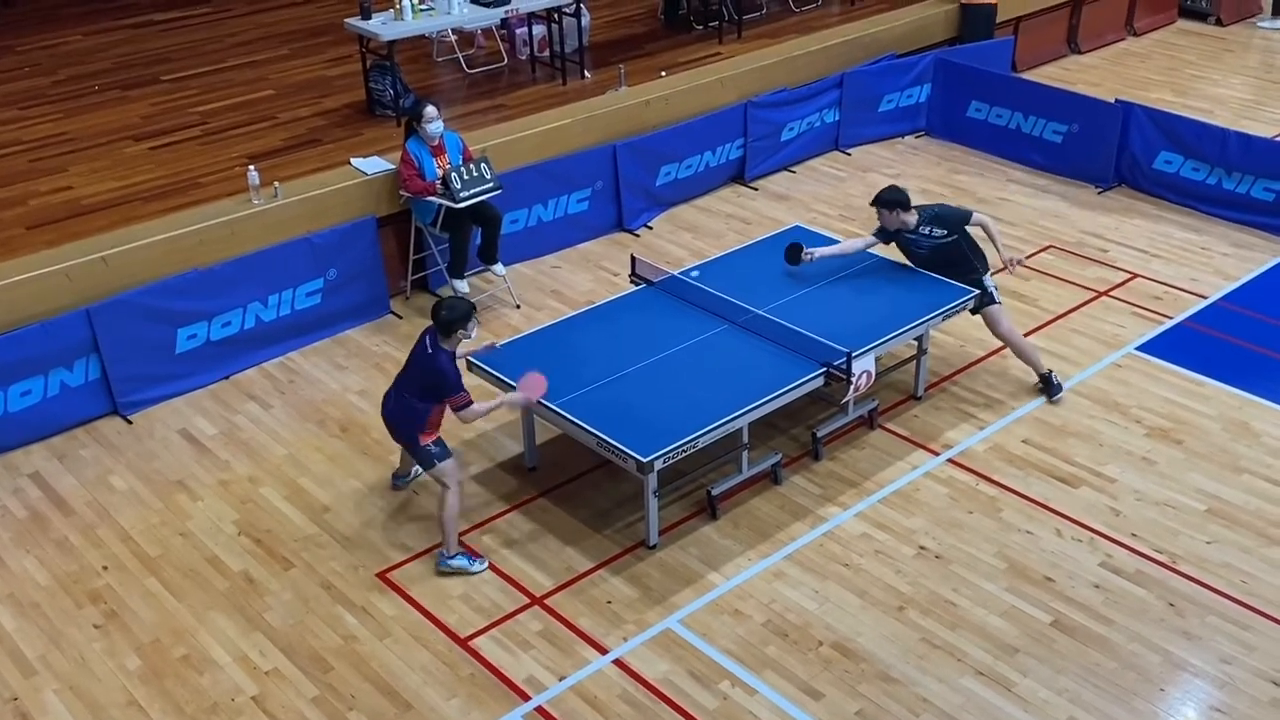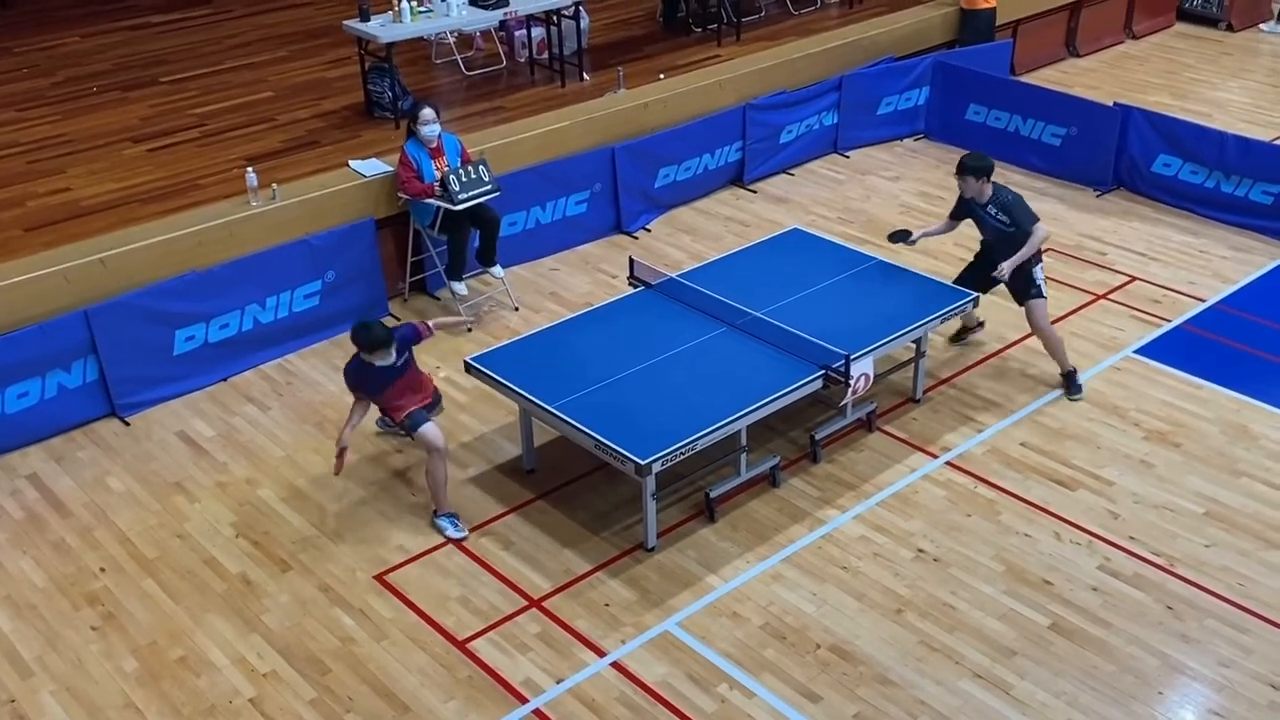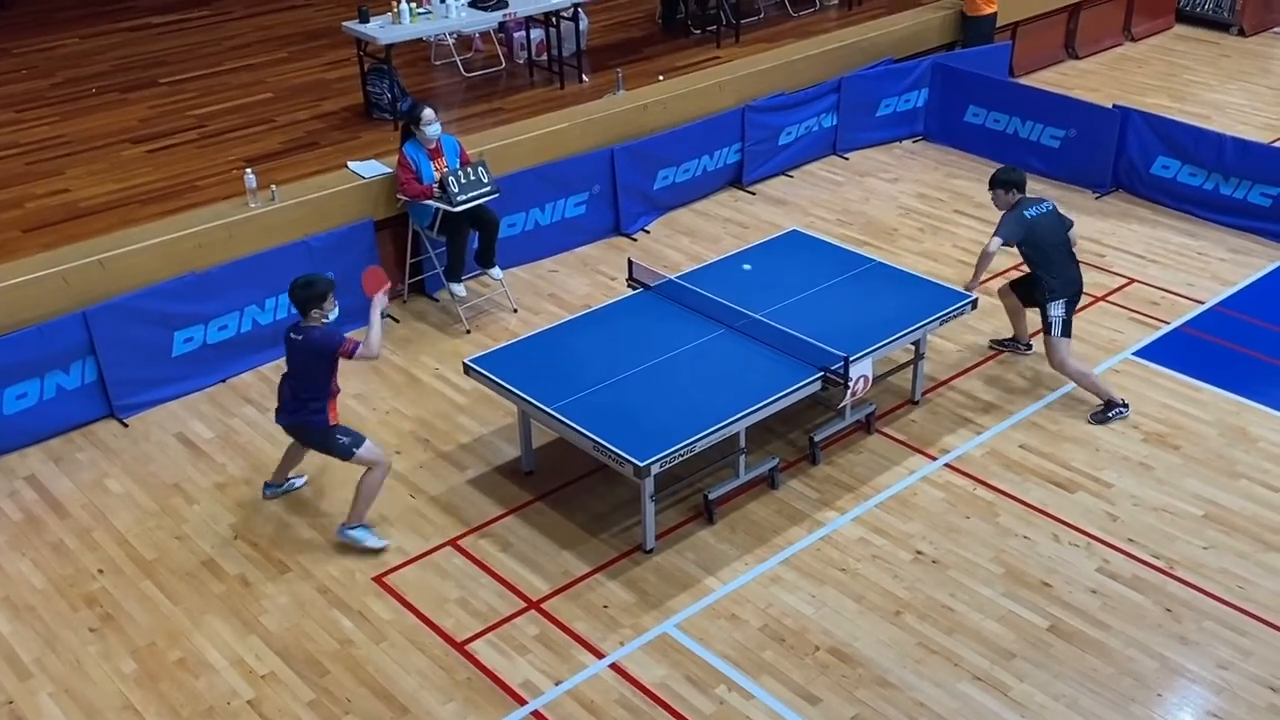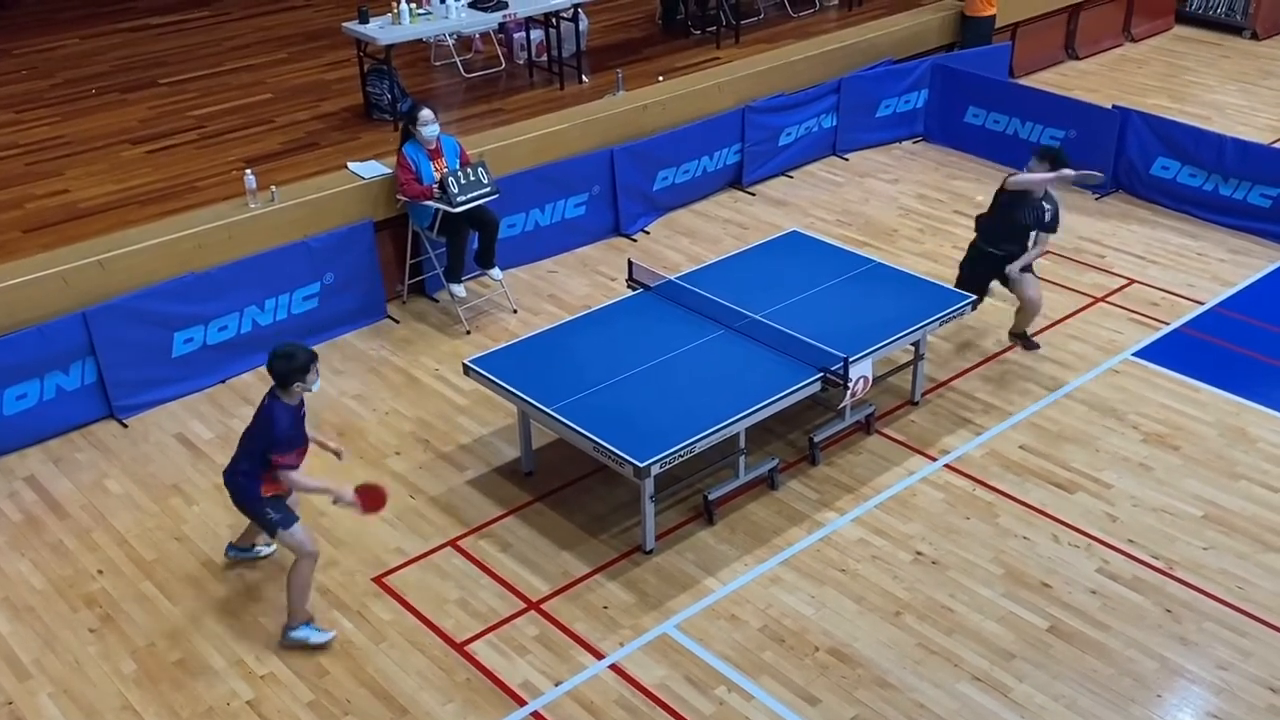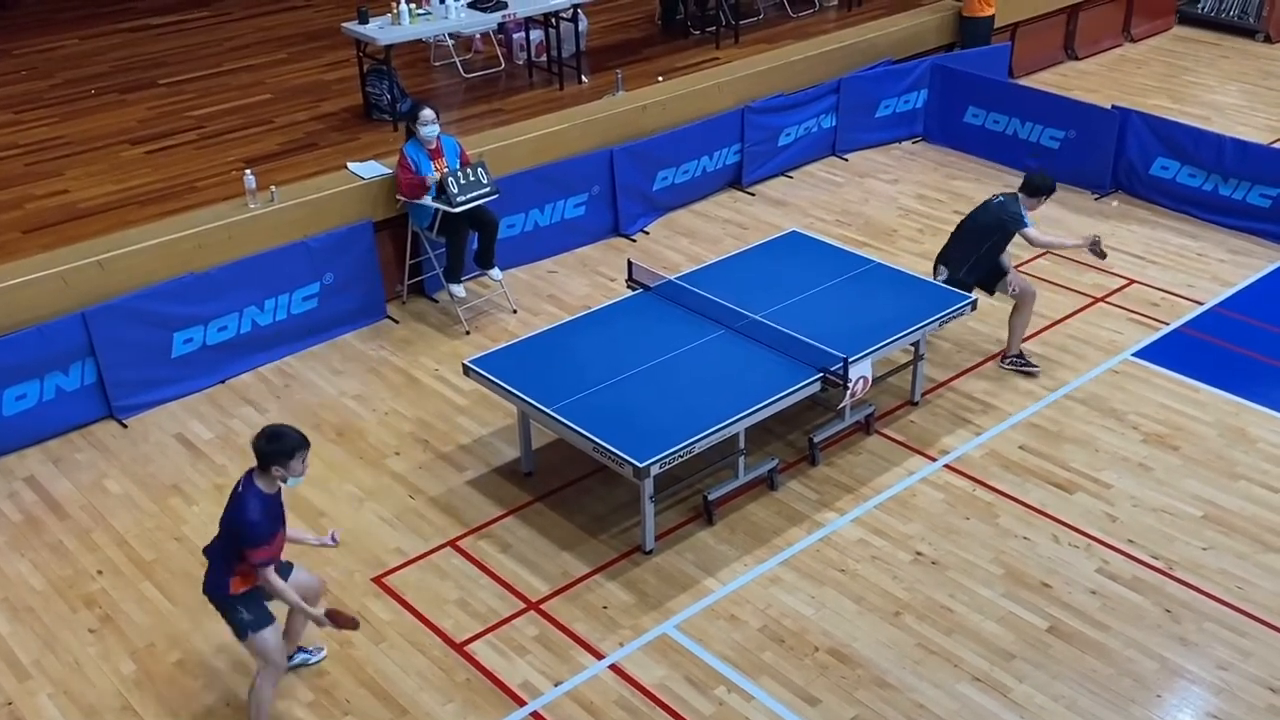
dt=0.4s
person 1, frame 1
left shoulder: (432, 334)
right shoulder: (446, 370)
right elbow: (467, 414)
left wrist: (470, 348)
right wrist: (506, 401)
left hip: (395, 407)
right hip: (408, 427)
right knee: (454, 482)
left ankle: (403, 474)
right ankle: (450, 555)
person 1, frame 2
left shoulder: (402, 334)
right shoulder: (356, 372)
left elbow: (431, 326)
right elbow: (362, 401)
left wrist: (461, 321)
right wrist: (348, 430)
left hip: (423, 390)
right hip: (401, 406)
left knee: (434, 411)
right knee: (437, 446)
left ankle: (392, 423)
right ankle: (443, 513)
person 1, frame 3
left shoulder: (293, 332)
right shoulder: (325, 338)
right elbow: (371, 352)
right wrist: (376, 308)
left hip: (287, 415)
right hip: (316, 424)
right knee: (380, 463)
left ankle: (277, 483)
right ankle: (354, 527)
person 1, frame 4
left shoulder: (283, 396)
right shoulder: (283, 425)
right elbow: (290, 479)
left wrist: (321, 442)
right wrist: (337, 491)
left hip: (245, 474)
right hip: (252, 489)
left knee: (287, 501)
right knee: (309, 551)
left ankle: (241, 547)
right ankle: (297, 626)
person 1, frame 5
left shoulder: (261, 481)
right shoulder: (253, 517)
left elbow: (276, 532)
right elbow: (268, 577)
left wrist: (318, 540)
right wrist: (311, 614)
left hip: (251, 570)
right hip: (232, 587)
left knee: (315, 587)
right knee: (275, 662)
left ankle: (291, 651)
person 2, frame 1
left shoulder: (938, 215)
right shoulder: (891, 230)
left elbow: (982, 220)
right elbow: (861, 243)
left wrist: (1001, 252)
right wrist: (818, 252)
left hip: (971, 274)
right hip: (935, 277)
left knee: (1004, 332)
left ankle: (1045, 376)
person 2, frame 2
left shoulder: (1008, 201)
right shoulder: (968, 199)
left elbow: (1042, 232)
right elbow: (950, 223)
left wrist: (1012, 262)
right wrist: (921, 234)
left hip: (1022, 262)
right hip: (992, 257)
left knee: (1041, 324)
left ankle: (1068, 372)
right ankle: (972, 324)
person 2, frame 3
left shoulder: (1013, 218)
right shoulder: (1046, 205)
left elbow: (991, 250)
right elbow: (1072, 238)
left wrist: (976, 278)
left hip: (1059, 289)
right hip: (1055, 279)
left knee: (1059, 361)
right knee: (1007, 293)
left ankle: (1115, 403)
right ankle: (1022, 342)
person 2, frame 4
left shoulder: (1050, 207)
right shoulder: (1015, 182)
left elbow: (1041, 246)
right elbow: (1015, 182)
left wrist: (1019, 264)
right wrist: (1057, 175)
left hip: (1014, 257)
right hip: (984, 250)
left knee: (1033, 301)
left ankle: (1019, 331)
person 2, frame 5
left shoulder: (1008, 203)
right shoulder: (1011, 210)
left elbow: (996, 244)
right elbow: (1036, 241)
left wrist: (1010, 271)
right wrist: (1080, 243)
left hip: (980, 262)
right hip: (954, 265)
left knee: (1027, 293)
left ankle: (1011, 355)
person 3, frame 1
left shoulder: (453, 138)
right shoulder: (412, 149)
left elbow: (470, 164)
right elbow: (409, 183)
right wrist: (433, 187)
right hip: (433, 204)
left knee: (493, 216)
right knee: (463, 224)
left ankle: (489, 258)
right ankle: (456, 274)
person 3, frame 2
left shoulder: (451, 141)
right shoulder: (410, 151)
right elbow: (407, 185)
right wrist: (431, 189)
right hip: (431, 207)
left knee: (492, 218)
right knee: (461, 226)
left ankle: (487, 260)
right ankle: (454, 276)
person 3, frame 3
left shoulder: (450, 142)
right shoulder: (409, 152)
right elbow: (406, 186)
right wrist: (430, 191)
right hip: (430, 208)
left knee: (491, 220)
right knee: (460, 227)
left ankle: (486, 261)
right ankle: (453, 277)
person 3, frame 4
left shoulder: (450, 142)
right shoulder: (408, 152)
left elbow: (467, 168)
right elbow: (406, 187)
right wrist: (430, 191)
right hip: (430, 209)
left knee: (490, 220)
right knee: (460, 228)
left ankle: (485, 262)
right ankle: (453, 277)
person 3, frame 5
left shoulder: (450, 143)
right shoulder: (409, 152)
right elbow: (405, 188)
right wrist: (424, 182)
right hip: (430, 209)
left knee: (490, 221)
right knee: (459, 228)
left ankle: (485, 262)
right ankle: (452, 278)
